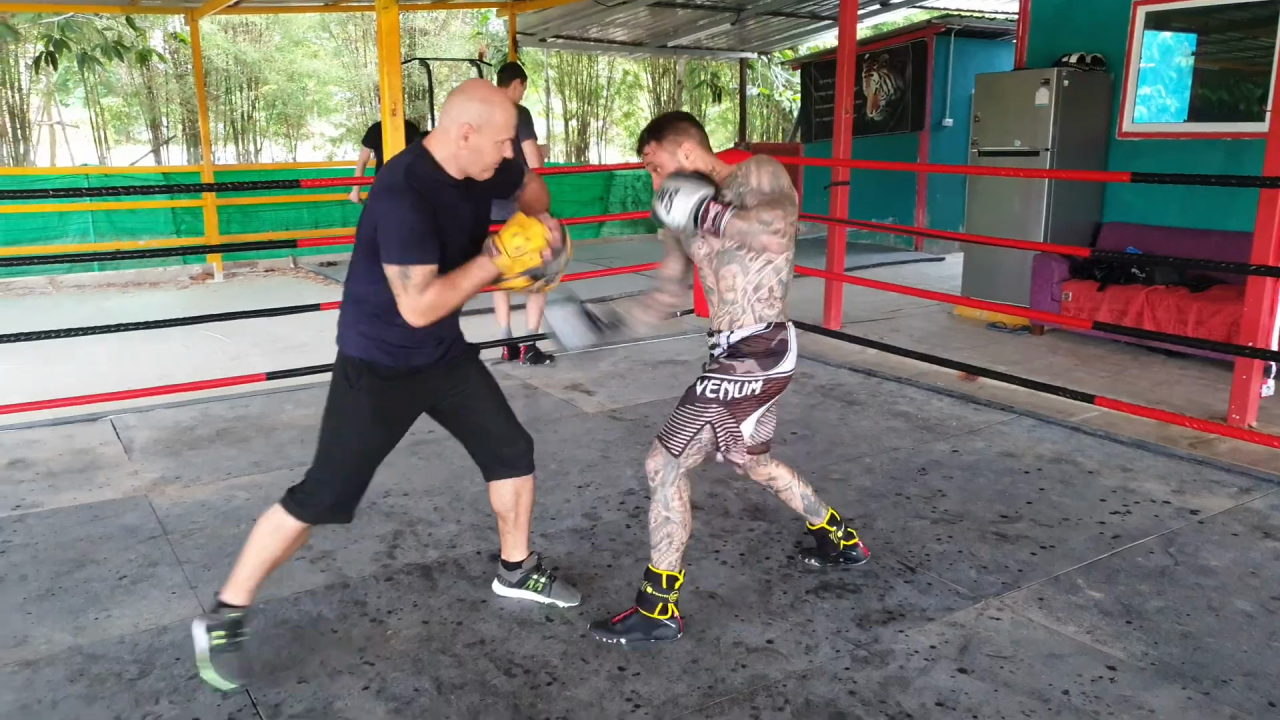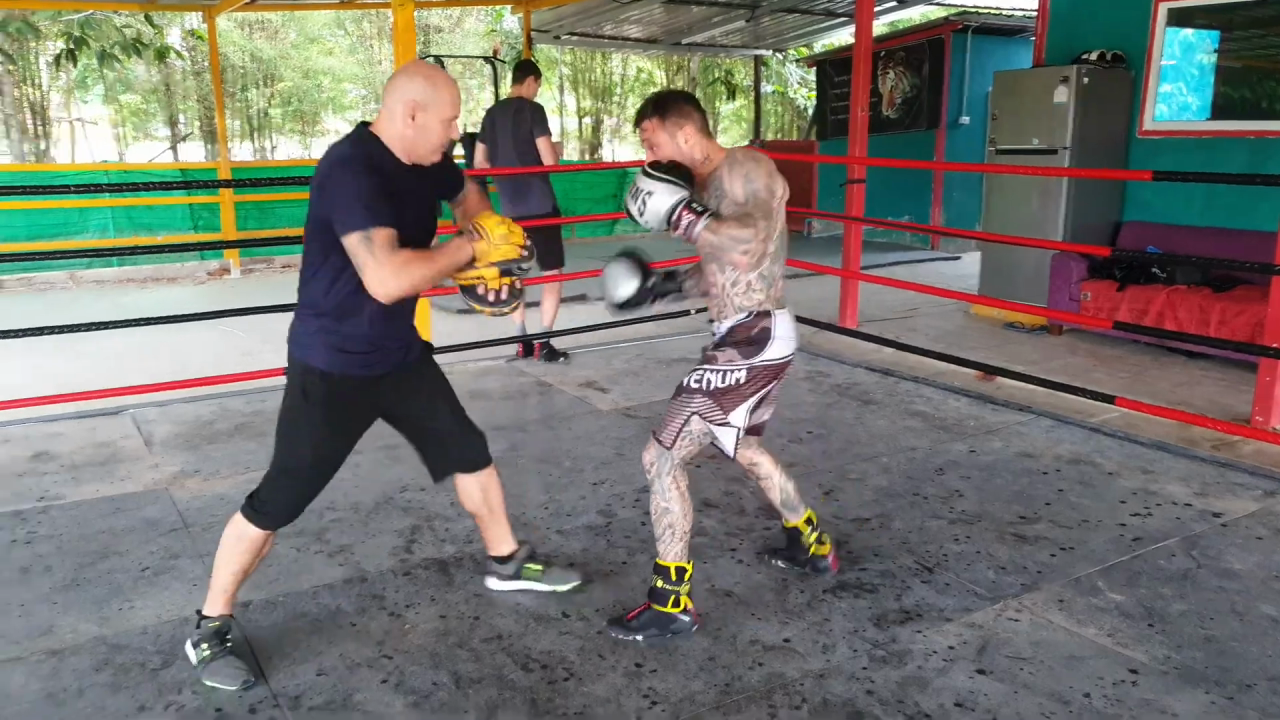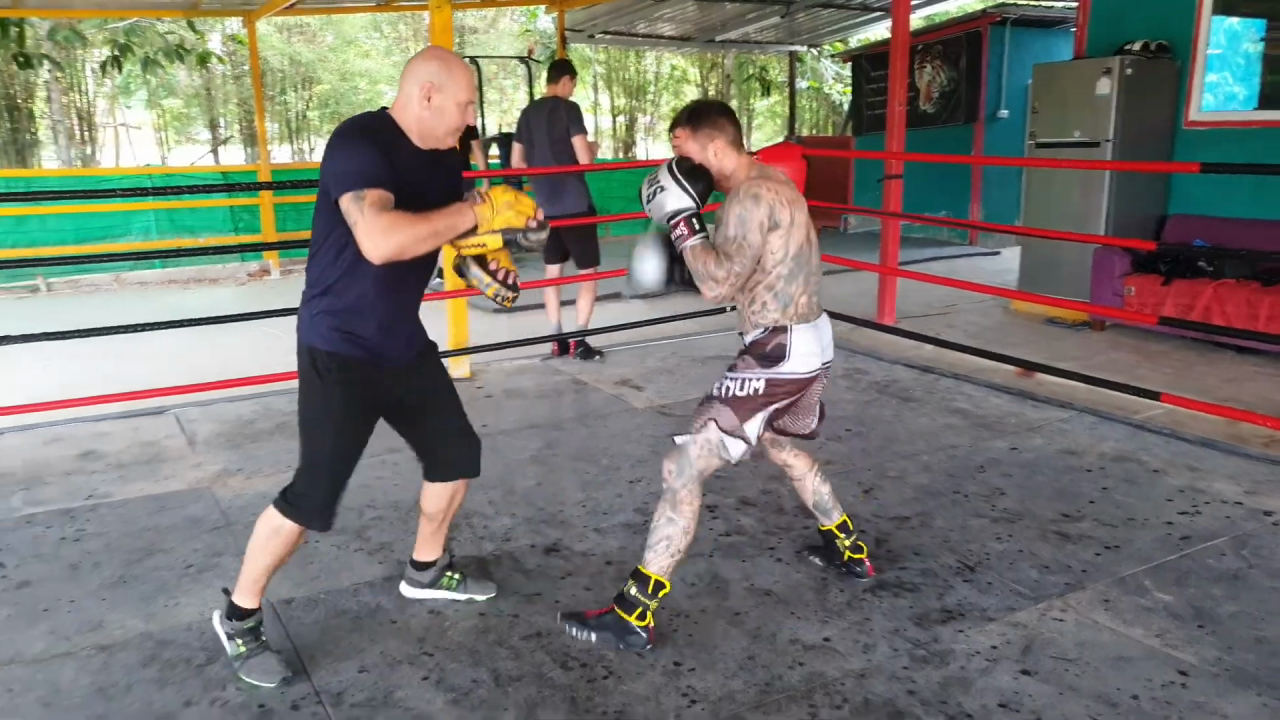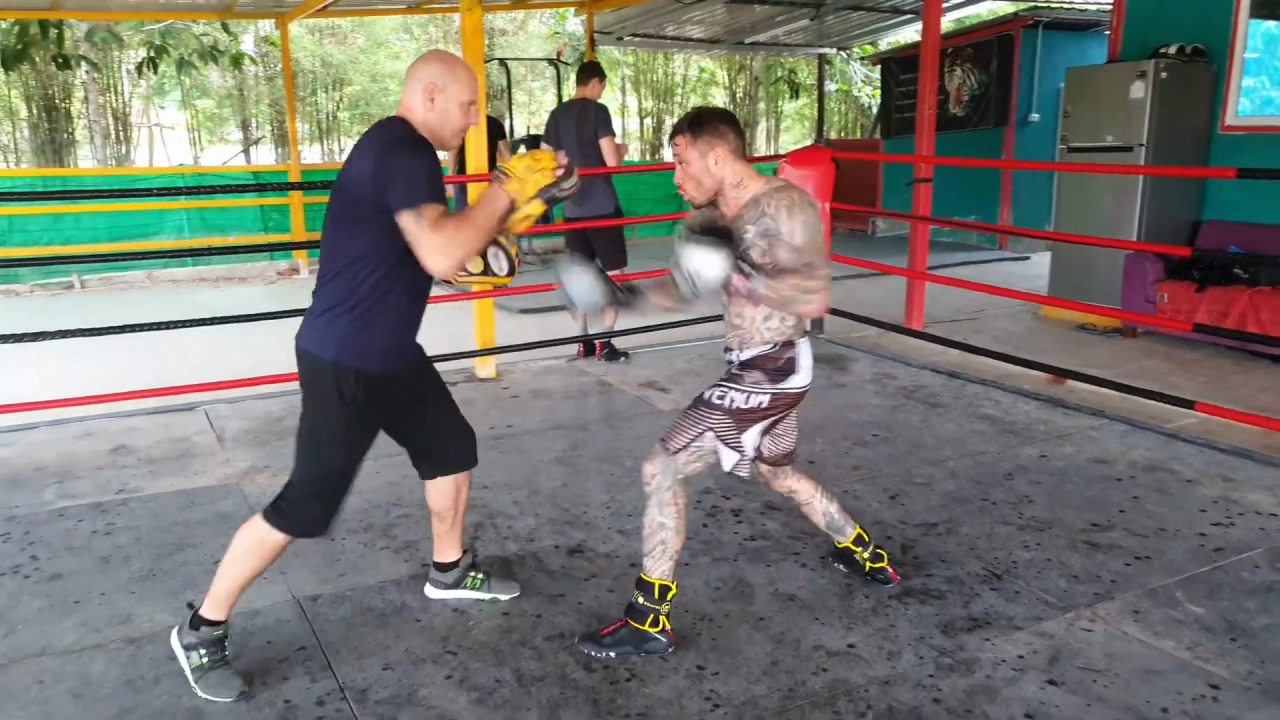
dt=0.2s
person 1, frame 1
left shoulder: (477, 168)
right shoulder: (405, 192)
left elbow: (529, 186)
right elbow: (419, 306)
left wrist: (539, 231)
right wrist: (495, 258)
left hip: (444, 354)
right hip: (376, 362)
left knee: (512, 452)
right knee: (324, 494)
left ankle: (518, 569)
right ankle: (222, 616)
person 1, frame 2
left shoulder: (428, 162)
right shoulder: (351, 170)
left elbow: (467, 196)
right elbow: (386, 279)
left wrist: (484, 261)
right wrist: (471, 247)
left hip: (399, 353)
right hip: (331, 366)
left knee: (465, 451)
right knee: (280, 499)
left ankle: (508, 561)
right ankle: (210, 628)
person 1, frame 3
left shoulder: (443, 156)
right shoulder: (361, 143)
left elbow: (449, 228)
right elbow: (380, 241)
left wrist: (480, 251)
right wrist: (478, 211)
left hip: (401, 342)
right hip: (339, 348)
left knee: (456, 454)
right knee: (315, 493)
left ankle: (425, 570)
right ankle: (239, 615)
person 1, frame 4
left shoulder: (393, 149)
right shoulder: (402, 152)
right elbow: (442, 257)
left wrist: (480, 220)
right wrist: (509, 189)
left hip: (389, 353)
right hip: (343, 362)
left knee: (453, 450)
right knee: (305, 505)
left ankle: (449, 570)
right ankle: (202, 630)
person 2, frame 1
left shoulder: (760, 174)
right shoulder: (687, 219)
left elbow: (781, 230)
right elbow: (667, 297)
left wrist: (710, 210)
left hip: (760, 351)
right hip: (732, 351)
left knee: (664, 465)
right knee: (754, 462)
left ankle: (660, 607)
right ankle: (839, 539)
person 2, frame 2
left shoulder: (744, 168)
right shoulder: (699, 186)
left elbow: (747, 246)
left wrist: (680, 212)
right wrist: (659, 285)
left hip: (753, 341)
right hip: (763, 338)
left knee: (660, 456)
right knee: (742, 447)
left ankle: (671, 603)
right ankle: (815, 545)
person 2, frame 3
left shoulder: (754, 195)
right shoulder: (765, 187)
left elbow: (720, 284)
left wrist: (680, 216)
right wrist: (683, 269)
left hip: (776, 356)
right hip: (807, 344)
left knee: (681, 470)
right knee: (780, 445)
left ankle: (633, 614)
right ankle: (848, 548)
person 2, frame 4
left shoulder: (785, 203)
right shoulder: (712, 216)
left elbow: (813, 289)
right elbow: (681, 289)
left wrist: (737, 274)
right wrist: (619, 293)
left hip: (772, 369)
right hip: (760, 369)
left knee: (660, 475)
right knee: (778, 472)
left ankle: (648, 621)
right ankle: (868, 557)
person 3, frame 1
right shoulder: (519, 113)
right elbow: (535, 164)
right wrist: (542, 153)
left hip: (496, 211)
left ankle: (507, 344)
right ankle: (529, 346)
person 3, frame 2
left shoulder: (492, 113)
right shoulder: (532, 109)
left elbow: (480, 163)
right elbow: (549, 160)
right wrist: (556, 150)
left hip: (510, 207)
right hip: (539, 205)
right knee: (552, 273)
left ankle: (522, 341)
right ankle: (543, 343)
person 3, frame 3
left shoulder: (528, 113)
right shoulder: (568, 109)
left elbow: (516, 163)
right elbow: (584, 159)
right wrist: (591, 149)
left hip: (545, 206)
right hip: (575, 205)
left knee: (552, 271)
right knee: (588, 272)
left ankle: (557, 340)
right ankle: (579, 342)
person 3, frame 4
left shoulder: (556, 114)
right shoulder: (597, 111)
right elbow: (612, 161)
right wrist: (620, 151)
left hip: (573, 208)
right hip: (602, 206)
right knee: (615, 273)
left ankle: (583, 342)
right ankle: (604, 343)
